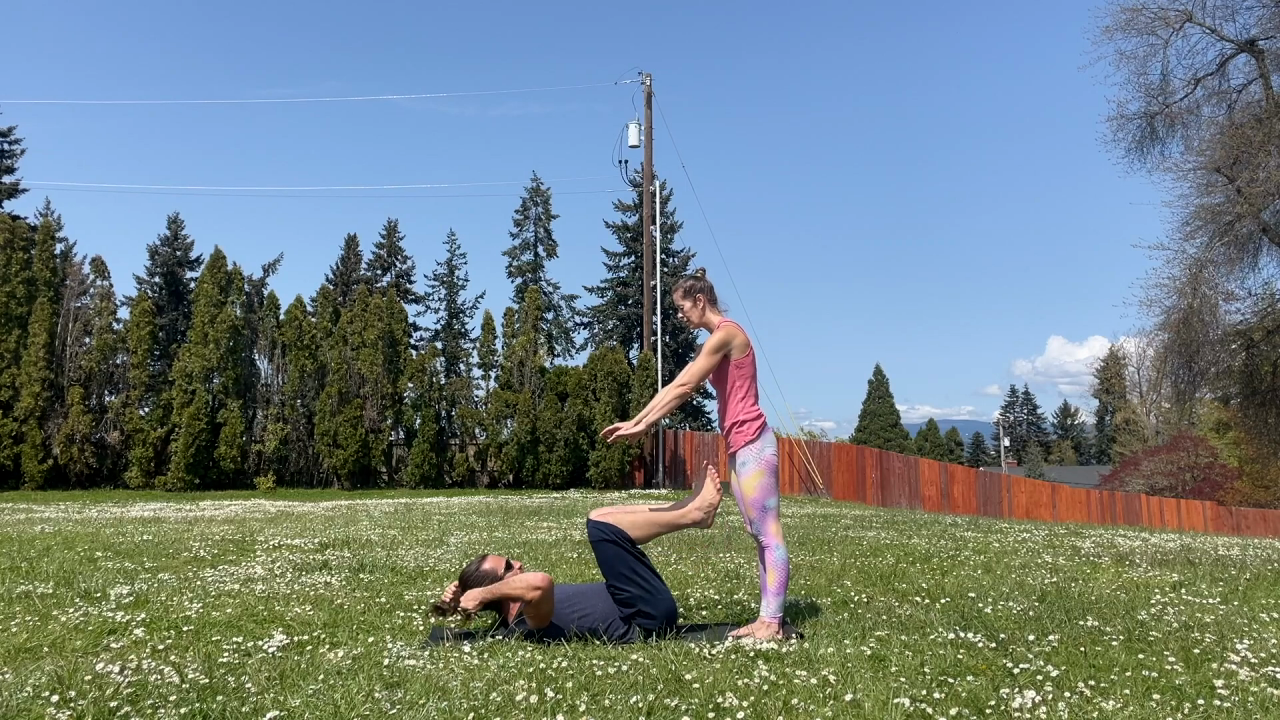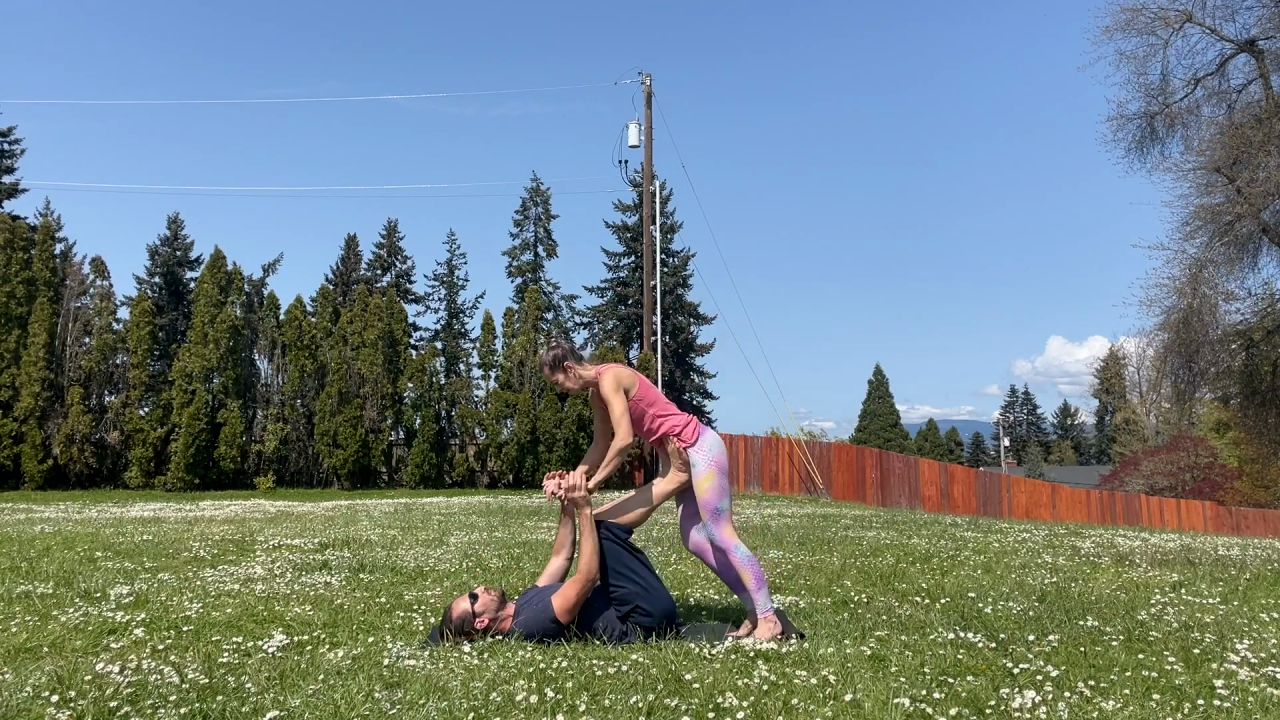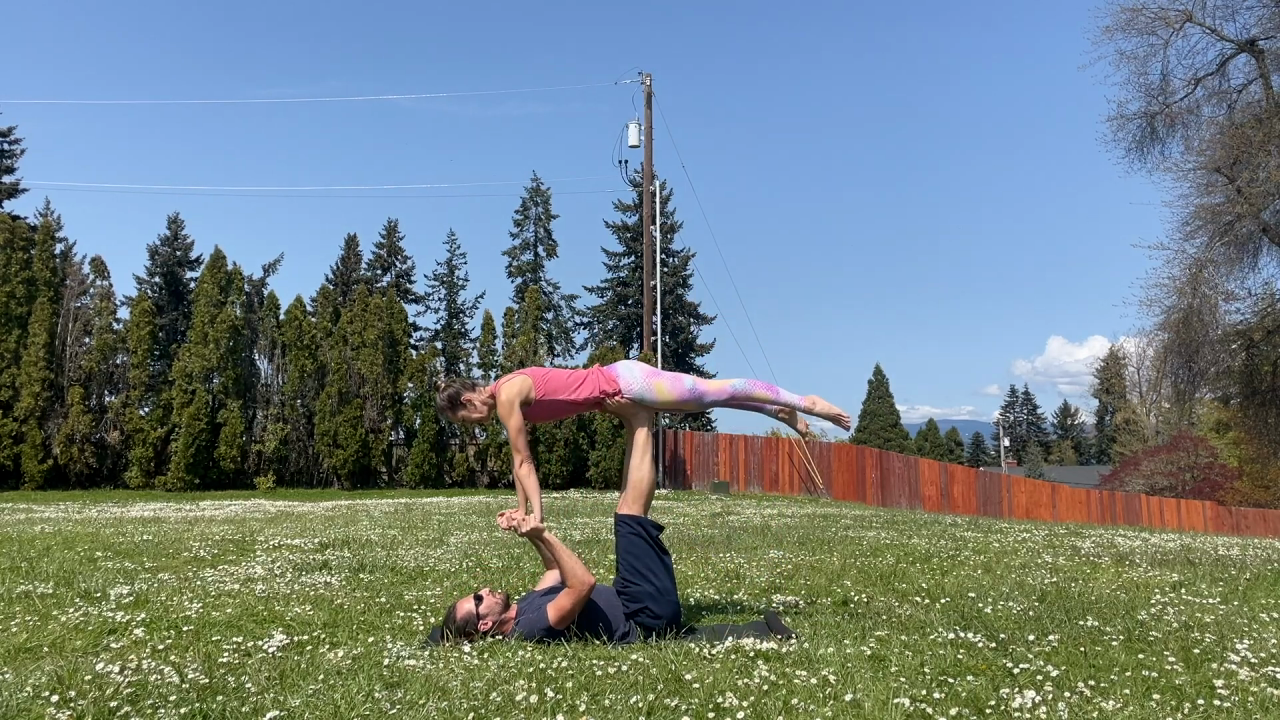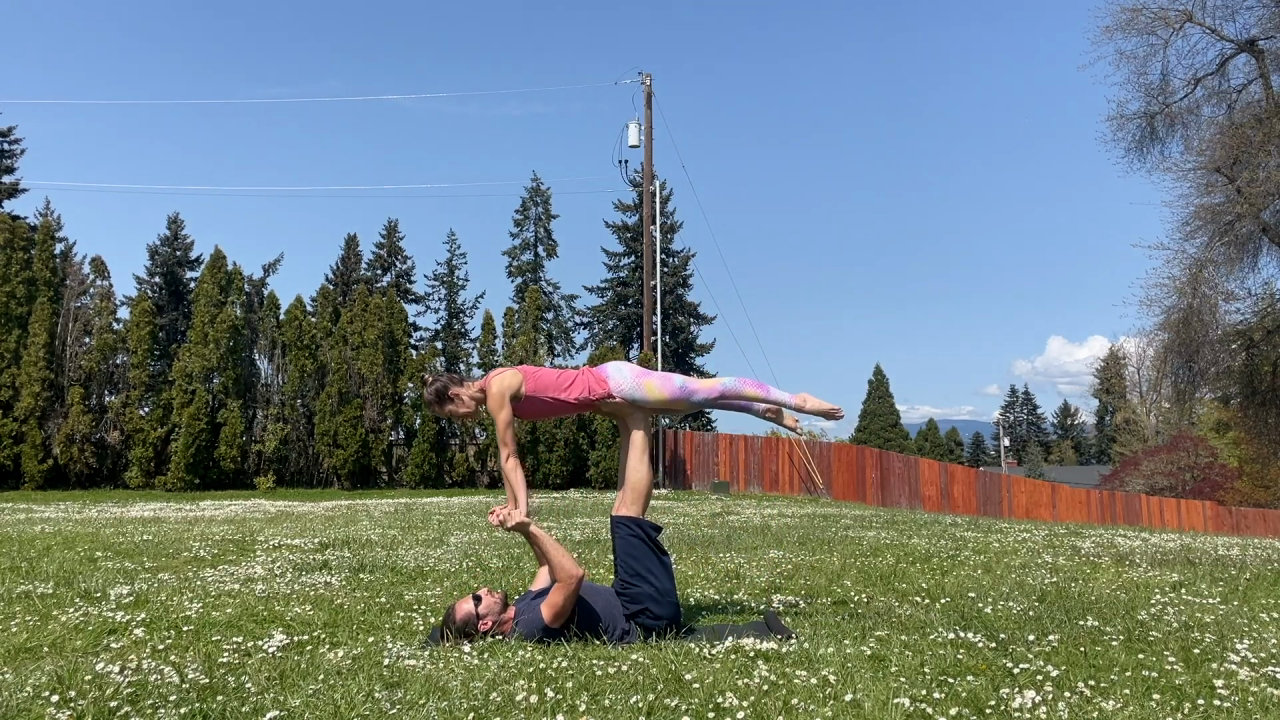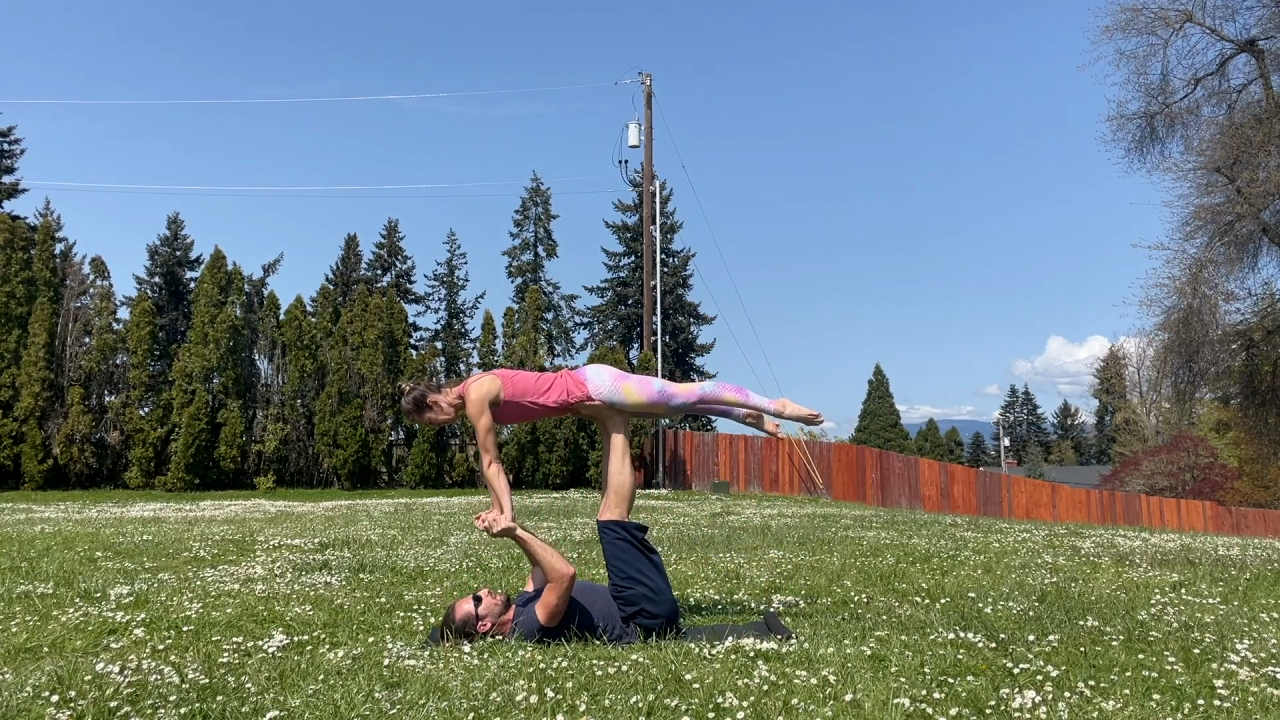
dt=1s
person 1, frame 1
left shoulder: (726, 334)
right shoulder: (713, 342)
left elbow: (685, 388)
right elbow: (675, 385)
left wrist: (643, 426)
right wrist: (634, 421)
left hip: (751, 442)
right hip: (739, 446)
left knee: (768, 533)
right knee: (758, 533)
left ankle: (772, 621)
right ankle: (766, 618)
person 1, frame 2
left shoulder: (610, 379)
right shoulder: (595, 392)
left elbow: (624, 441)
right elbow: (602, 443)
left wrist: (592, 483)
left hip: (699, 447)
right hip: (683, 453)
left knee: (721, 536)
right knee: (696, 541)
left ankle: (767, 618)
right ankle: (755, 611)
person 1, frame 3
left shoulder: (506, 396)
right shoulder: (508, 396)
left elbow: (523, 462)
right elbow: (521, 461)
left wrist: (537, 516)
right wrist: (521, 510)
left hip: (623, 385)
right hip: (618, 392)
left knee: (716, 392)
right knee: (709, 397)
left ankle: (806, 403)
right ankle: (780, 409)
person 1, frame 4
left shoulder: (498, 387)
right shoulder: (496, 394)
left elbow: (508, 456)
right elbow: (508, 455)
left wrist: (523, 509)
right wrist: (513, 505)
left hip: (612, 384)
right hip: (607, 395)
left knee: (704, 390)
right knee: (699, 399)
left ankle: (795, 401)
right ankle: (770, 412)
person 1, frame 5
left shoulder: (476, 395)
right shoulder: (475, 395)
left elbow: (490, 461)
right elbow: (491, 461)
left wrist: (508, 513)
right wrist: (498, 509)
left hip: (592, 388)
right hip: (586, 398)
left knee: (686, 396)
right knee: (679, 405)
left ankle: (774, 406)
right ankle: (750, 416)
person 2, frame 1
left shoulder: (515, 614)
right shoulder: (529, 624)
right elbow: (541, 581)
left wrist: (463, 587)
right wrist: (481, 594)
left hip: (642, 617)
right hip: (646, 620)
left knee: (605, 517)
right knee: (600, 521)
left ankle: (690, 508)
right ankle: (693, 513)
person 2, frame 2
left shoulder: (526, 604)
right shoulder: (533, 624)
left elbow: (562, 557)
right elbow: (587, 575)
left wrist: (567, 504)
right wrist: (583, 509)
left hip: (645, 619)
right hip: (646, 619)
right knee: (602, 525)
person 2, frame 3
left shoulder: (523, 609)
right shoulder: (533, 626)
left elbow: (557, 566)
right elbow: (585, 583)
left wrist: (529, 533)
right wrist: (541, 535)
left hip: (648, 612)
right hip: (646, 620)
right knee: (630, 515)
person 2, frame 4
left shoulder: (525, 607)
right shoulder: (532, 628)
left elbow: (549, 564)
right elbow: (572, 575)
left wrist: (522, 528)
right wrist: (529, 528)
left hip: (647, 621)
right hip: (648, 619)
right knee: (626, 514)
person 2, frame 5
left shoulder: (522, 606)
right shoulder: (529, 628)
left elbow: (544, 567)
right elbow: (565, 574)
left wrist: (513, 531)
right wrist: (517, 533)
left hip: (649, 623)
right hip: (646, 618)
right knee: (611, 518)
